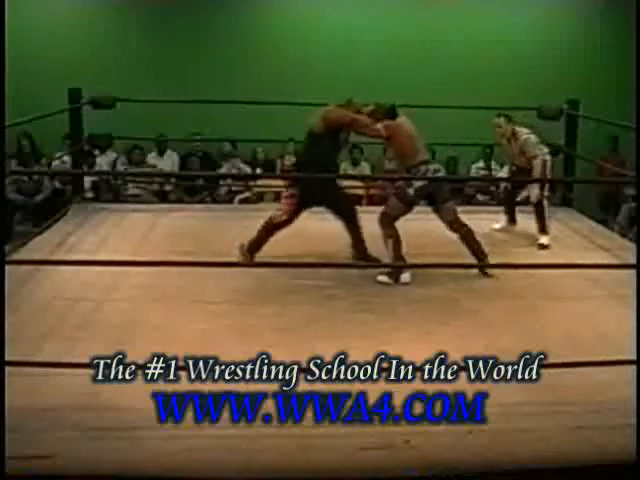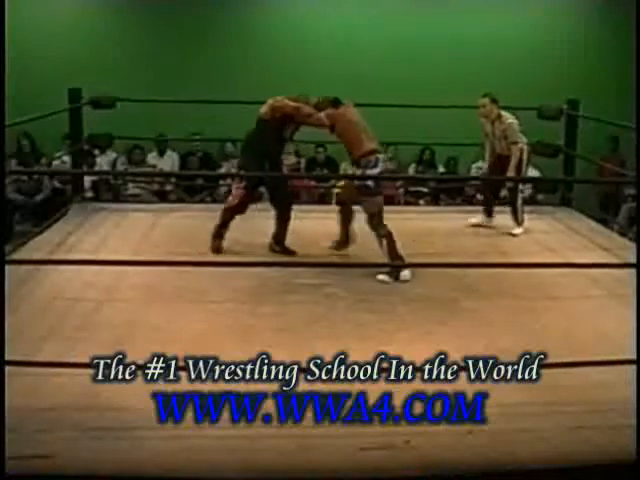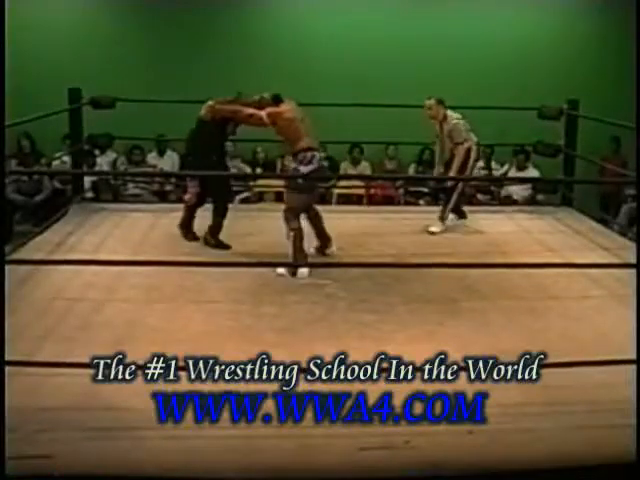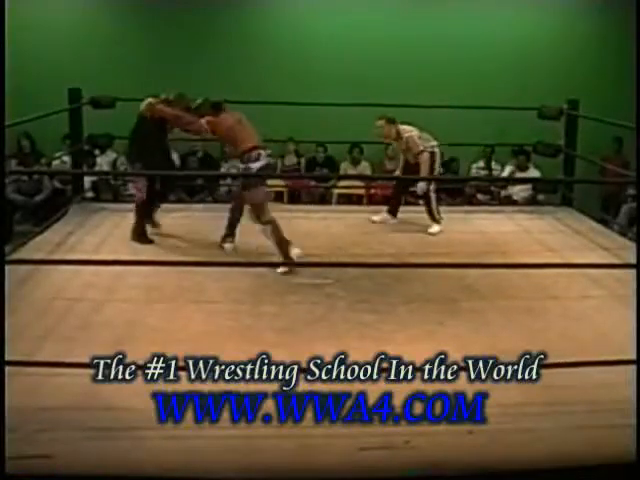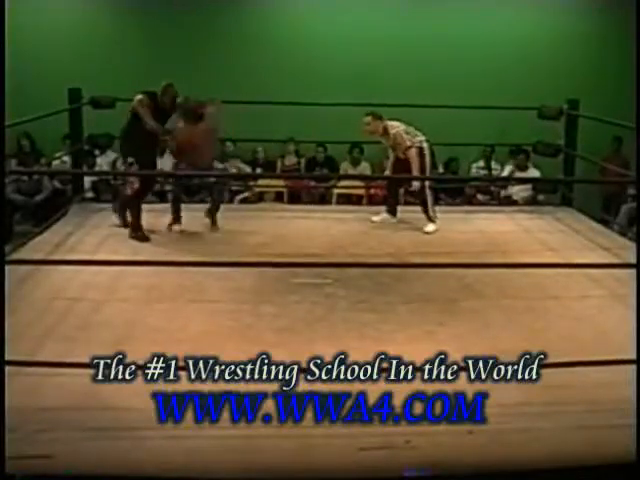
dt=0.7s
person 1, frame 1
left shoulder: (388, 126)
right shoulder: (401, 120)
left hip: (418, 177)
left knee: (386, 220)
right knee: (455, 222)
left ankle: (399, 271)
right ankle: (484, 262)
person 1, frame 2
left shoulder: (334, 114)
right shoulder: (348, 109)
left hip: (368, 166)
right hip: (371, 162)
left knee: (375, 220)
right knee: (343, 197)
left ankle: (399, 267)
right ankle: (345, 240)
person 1, frame 3
left shoulder: (275, 113)
right shoulder: (288, 105)
left elbow: (250, 116)
left hip: (304, 161)
right hip: (313, 159)
left knee: (291, 213)
right knee: (307, 207)
left ankle: (299, 264)
right ankle: (325, 243)
person 1, frame 4
left shoulder: (212, 122)
right shoulder: (230, 112)
left elbow: (190, 125)
left hip: (252, 160)
right hip: (261, 157)
left knee: (260, 211)
right knee: (238, 198)
left ankle: (288, 251)
right ankle: (228, 238)
person 1, frame 5
left shoulder: (180, 130)
right shoulder: (210, 119)
left elbow: (174, 151)
right elbow: (212, 105)
left hip: (187, 167)
right hip: (208, 168)
left knee: (177, 189)
left ankle: (176, 221)
right ankle: (212, 213)
person 2, frame 1
left shoulder: (346, 124)
right shoulder: (328, 116)
right elbow: (354, 119)
left hip: (324, 177)
right hip: (305, 176)
left knee: (348, 212)
right knee: (283, 216)
left ankle: (360, 252)
right ankle: (250, 248)
person 2, frame 2
left shoulder: (298, 115)
right shoulder: (275, 106)
left elbow: (317, 119)
right elbow: (299, 109)
left hip: (272, 161)
right hip: (252, 158)
left knee: (285, 201)
right knee: (239, 200)
left ankle: (277, 242)
right ankle: (218, 235)
person 2, frame 3
left shoulder: (234, 115)
right shoulder: (212, 108)
right elbow: (237, 111)
left hip: (215, 155)
right hip: (197, 155)
left knee: (223, 193)
right knee: (197, 195)
left ankle: (212, 235)
right ankle: (186, 226)
person 2, frame 4
left shoulder: (172, 113)
right shoulder: (152, 105)
right elbow: (174, 115)
left hip: (159, 150)
right hip: (141, 150)
left knee: (171, 181)
right knee: (145, 189)
left ankle: (148, 213)
right ankle: (138, 231)
person 2, frame 5
left shoulder: (168, 107)
right shoulder: (143, 100)
right elbow: (150, 125)
right wrist: (168, 133)
left hip: (149, 144)
right hip: (133, 144)
left knee: (148, 182)
right knee: (137, 184)
left ankle: (123, 207)
right ankle: (135, 228)
person 3, frame 1
left shoulder: (526, 138)
right shoulder: (502, 137)
left elbow: (537, 161)
right elbow: (510, 156)
left wrist: (535, 186)
right wrist: (511, 173)
left hip: (541, 163)
right hip: (522, 165)
left knee: (538, 197)
right knee: (508, 191)
left ankle: (544, 235)
right ankle: (509, 222)
person 3, frame 2
left shoulder: (509, 122)
right shoulder: (485, 121)
left elbow: (516, 148)
left wrist: (511, 171)
right wrist: (487, 163)
left hip: (517, 154)
right hip: (500, 155)
left knee: (513, 189)
right knee: (488, 185)
left ankle: (519, 224)
right ankle: (486, 217)
person 3, frame 3
left shoulder: (455, 122)
right shoulder: (436, 122)
left elbow: (462, 148)
right elbow: (440, 142)
left wrist: (453, 171)
right wrist: (438, 165)
left hip: (467, 151)
right hip: (453, 152)
left knee: (454, 186)
right knee: (447, 185)
left ankle: (442, 222)
right ankle: (458, 215)
person 3, frame 4
left shoulder: (409, 135)
right shoulder: (393, 136)
left elbow: (424, 156)
left wrist: (423, 179)
right wrist: (400, 171)
left hip: (430, 154)
right hip: (413, 157)
left knee: (426, 189)
right knee: (400, 184)
left ankle: (436, 222)
right ankle: (390, 214)
person 3, frame 5
left shoulder: (396, 131)
right shoulder: (382, 132)
left elbow: (412, 151)
left wrist: (416, 176)
right wrist: (389, 169)
left hip: (419, 150)
right hip: (403, 153)
left knee: (422, 186)
right knee: (392, 181)
left ankle: (432, 221)
right ankle: (390, 213)
